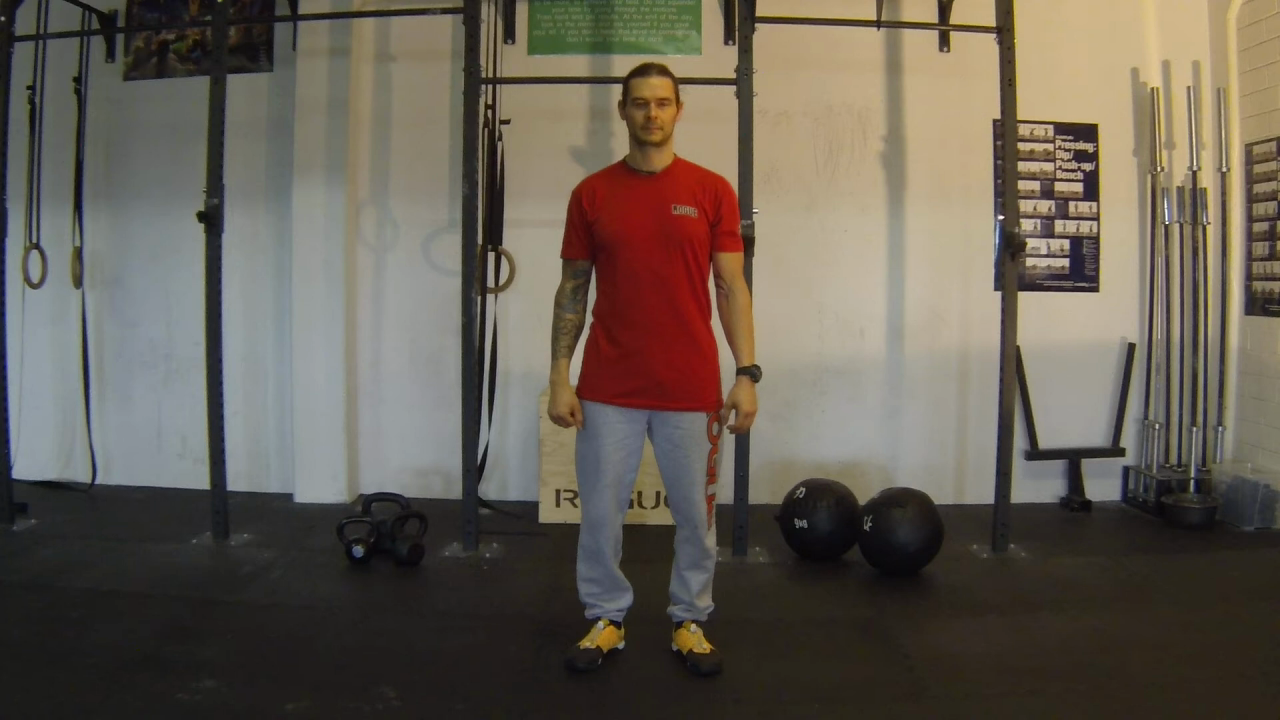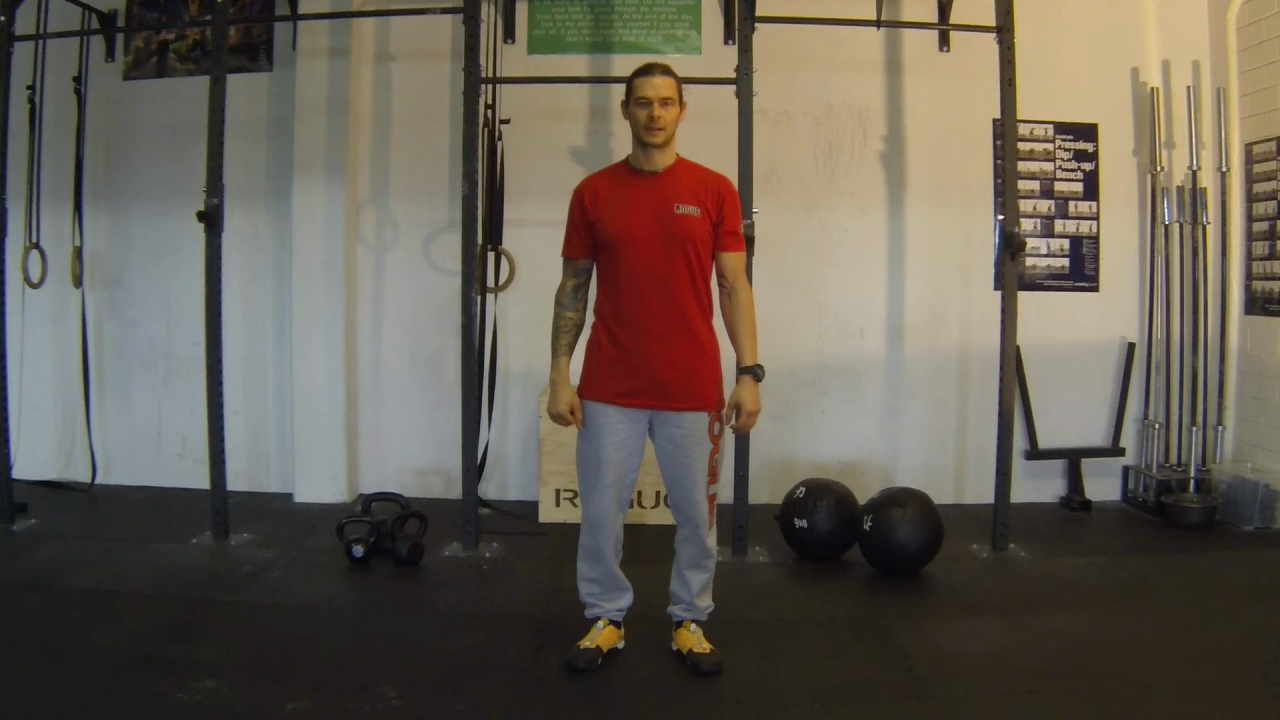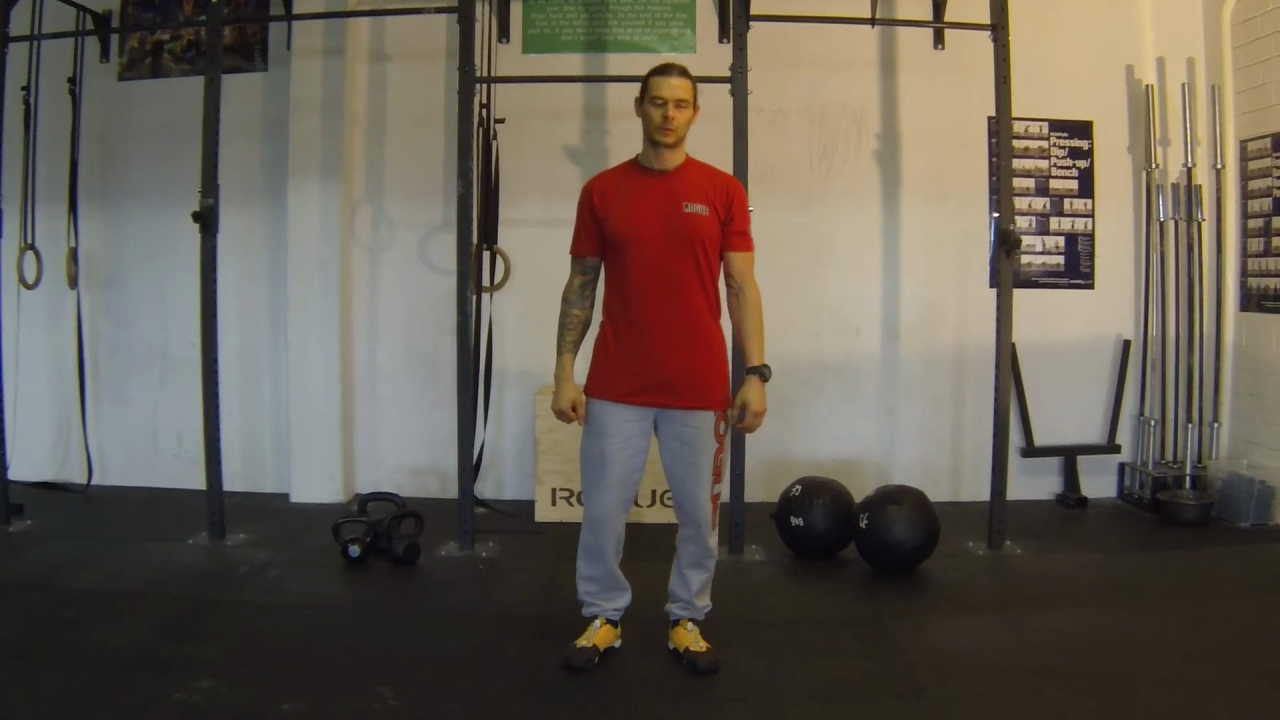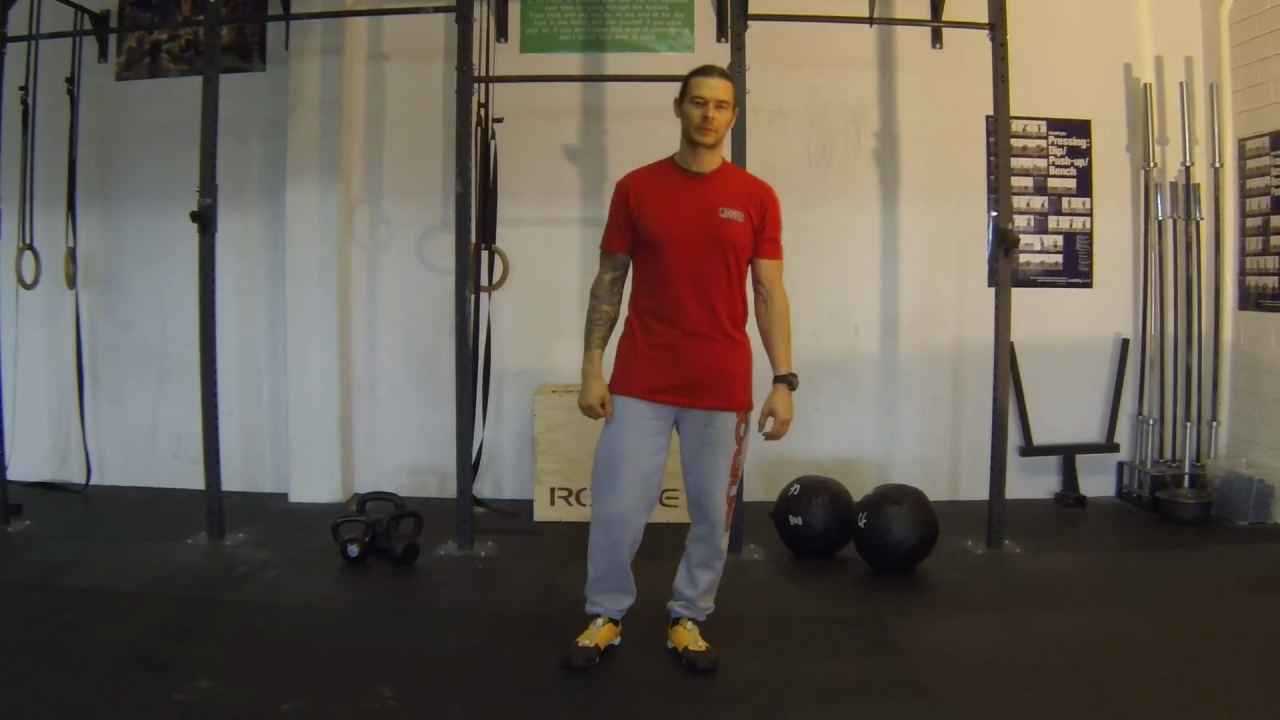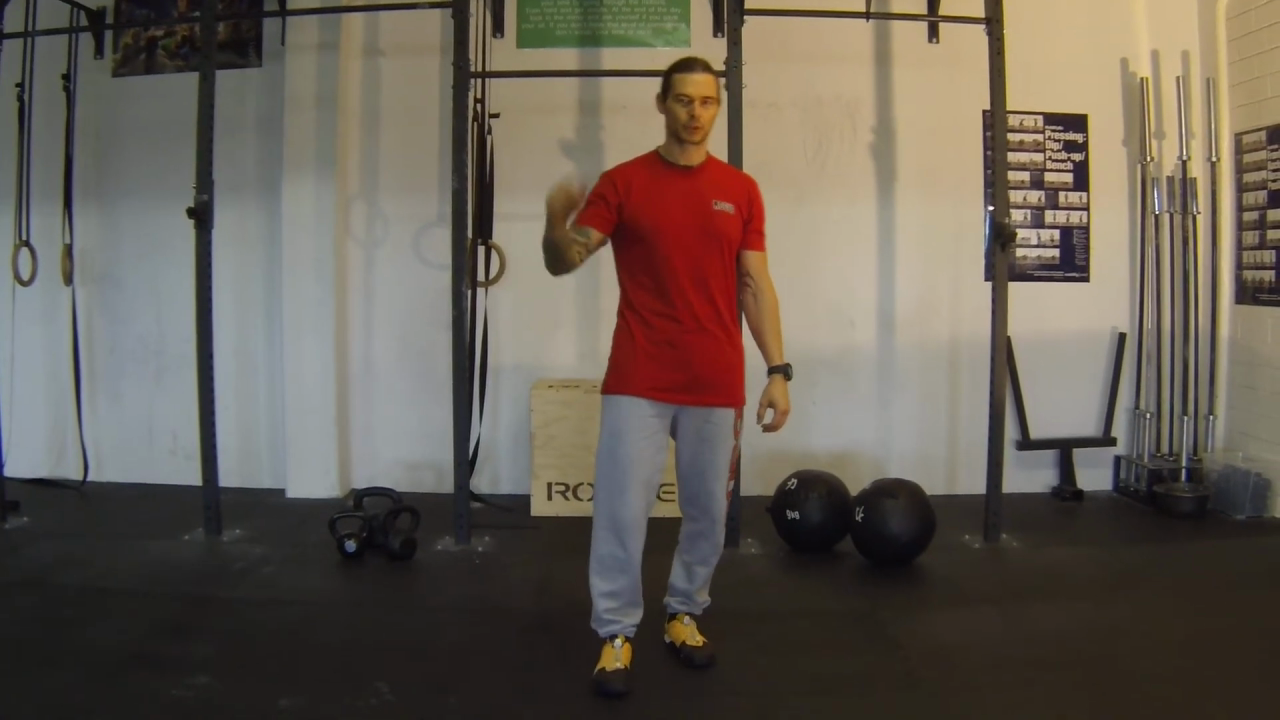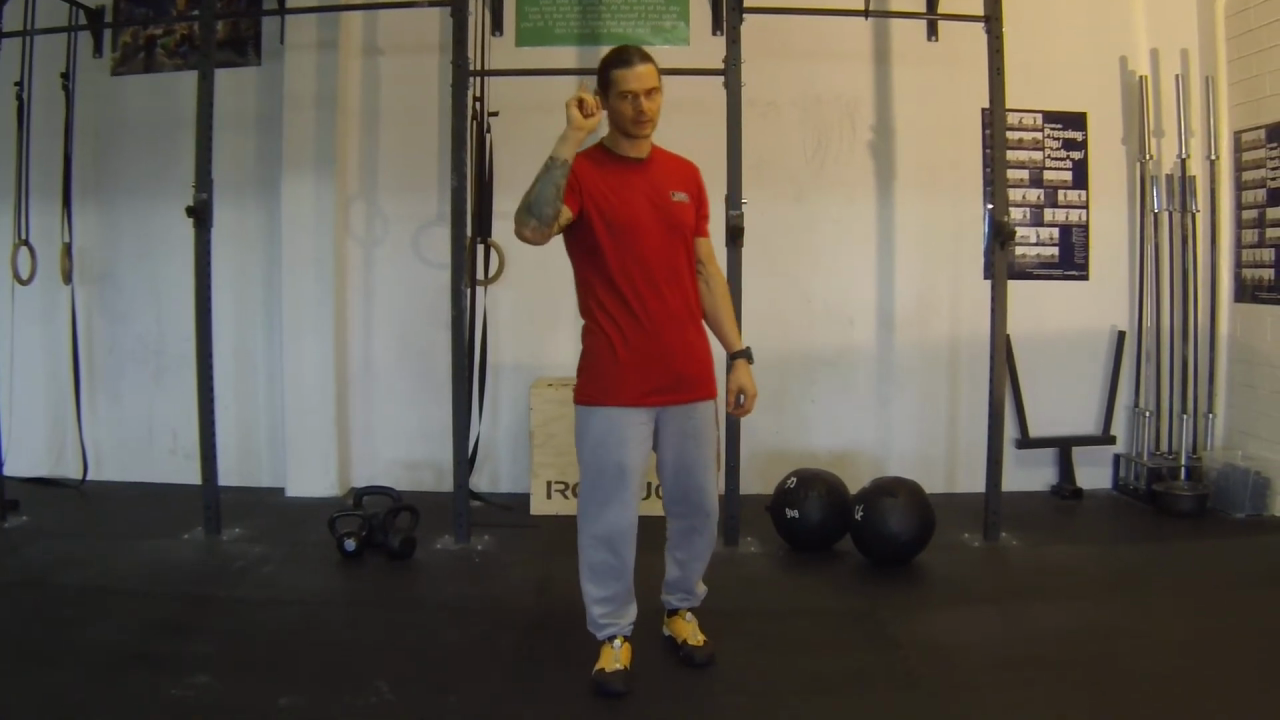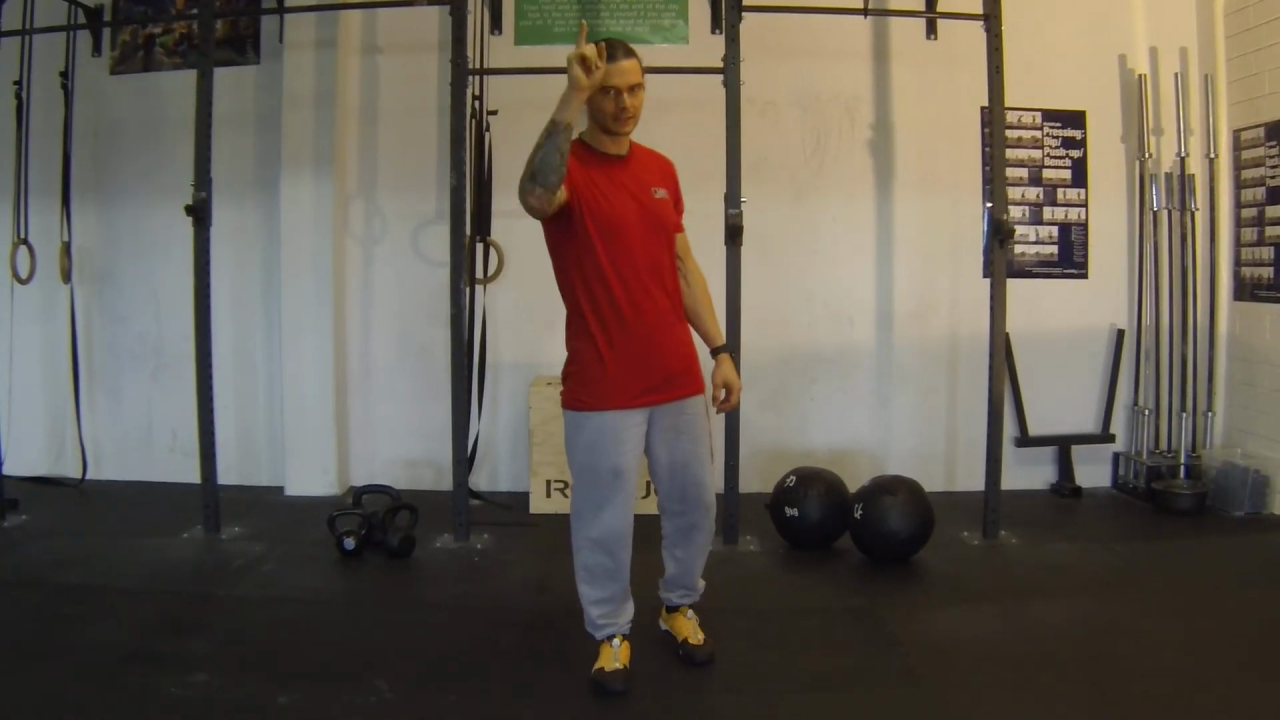
dt=0.7s
person 1, frame 1
left shoulder: (712, 191)
right shoulder: (591, 193)
left elbow: (731, 286)
right elbow: (572, 290)
left wrist: (746, 374)
right wrist: (559, 377)
left hip: (691, 388)
right hip: (608, 389)
left knee: (695, 513)
right knee: (600, 511)
left ankle: (689, 620)
right ankle: (605, 617)
person 1, frame 2
left shoulder: (715, 191)
right shoulder: (592, 193)
left elbow: (734, 287)
right elbow: (572, 289)
left wrist: (749, 373)
right wrist: (559, 376)
left hip: (692, 388)
right hip: (609, 388)
left knee: (696, 512)
right knee: (601, 511)
left ankle: (689, 620)
right ankle: (605, 618)
person 1, frame 3
left shoulder: (724, 191)
right shoulder: (602, 190)
left elbow: (741, 285)
right elbow: (580, 285)
left wrist: (756, 373)
right wrist: (564, 371)
left hip: (699, 386)
right hip: (617, 386)
left knee: (699, 512)
right knee: (603, 509)
left ankle: (687, 619)
right ankle: (603, 616)
person 1, frame 4
left shoulder: (756, 198)
right shoulder: (636, 188)
left elbow: (770, 292)
right elbow: (609, 282)
left wrist: (784, 380)
right wrist: (591, 368)
left hip: (722, 387)
right hip: (641, 381)
left knee: (713, 513)
right knee: (617, 507)
left ankle: (688, 618)
right ankle: (604, 615)
person 1, frame 5
left shoulder: (740, 189)
right shoulder: (622, 182)
left elbow: (756, 284)
right elbow: (565, 258)
left wrist: (778, 370)
right wrist: (557, 222)
left hip: (716, 382)
right hip: (637, 380)
left knee: (708, 510)
right knee: (621, 510)
left ankle: (683, 613)
right ankle: (616, 634)
person 1, frame 6
left shoulder: (685, 175)
right shoulder: (579, 173)
left elbow: (706, 271)
right elbow: (531, 229)
left wrist: (738, 355)
right wrist: (571, 138)
left hip: (689, 378)
right hip: (613, 385)
left knee: (697, 505)
right knee: (609, 514)
left ankle: (681, 609)
right ankle: (612, 634)
person 1, frame 7
left shoulder: (661, 170)
right shoulder: (564, 167)
left elbow: (683, 267)
right elbow: (535, 196)
left wrist: (720, 350)
right wrist: (571, 97)
left hip: (677, 379)
right hip: (602, 387)
left knee: (693, 503)
right knee: (604, 519)
left ankle: (680, 606)
right ankle: (610, 633)
